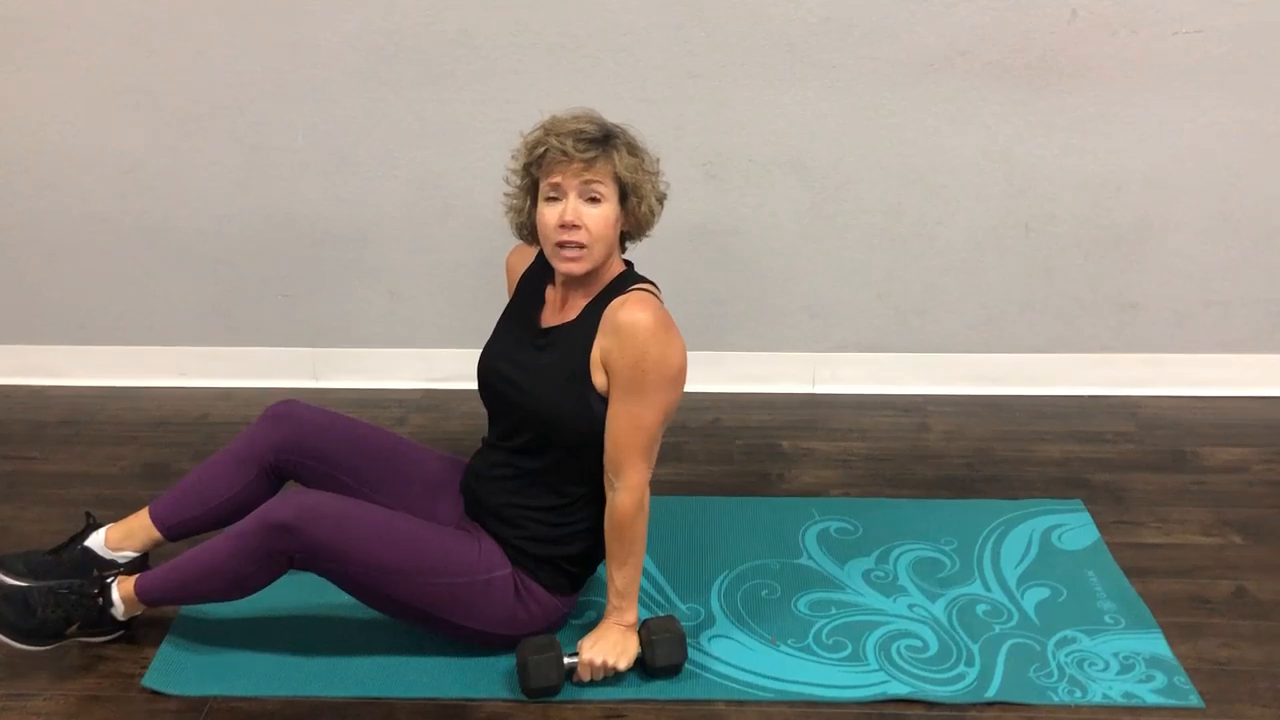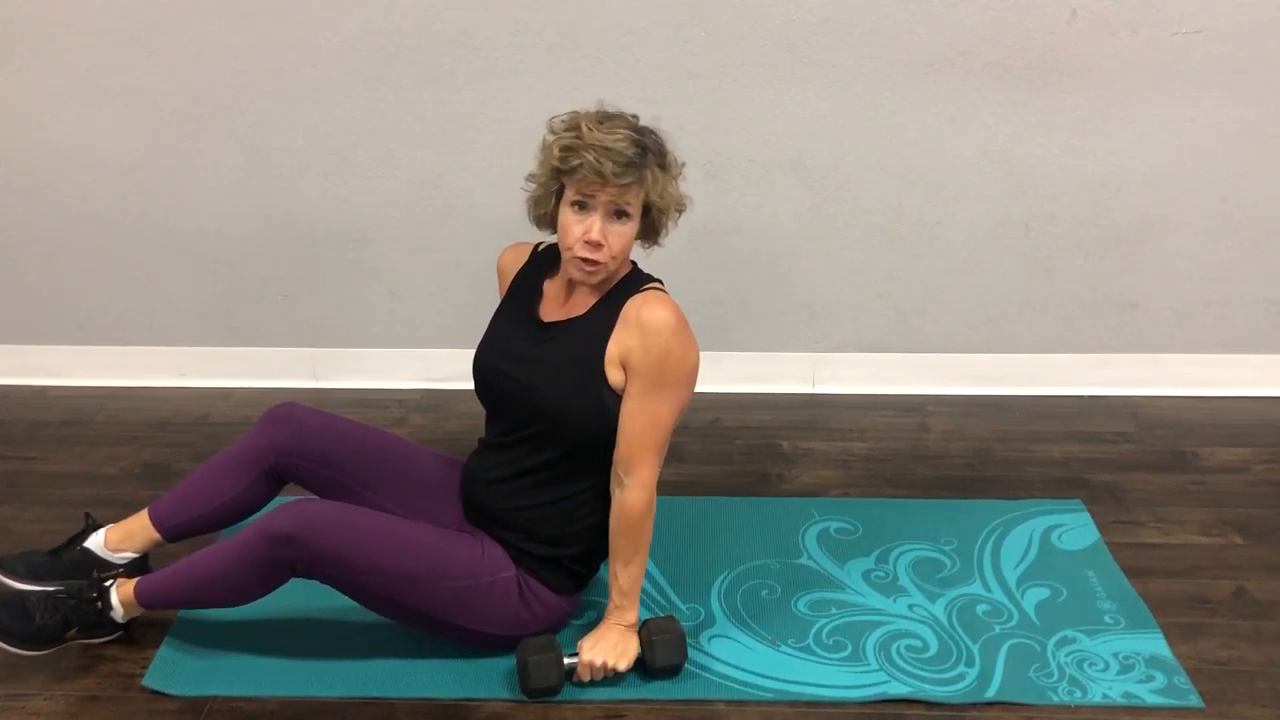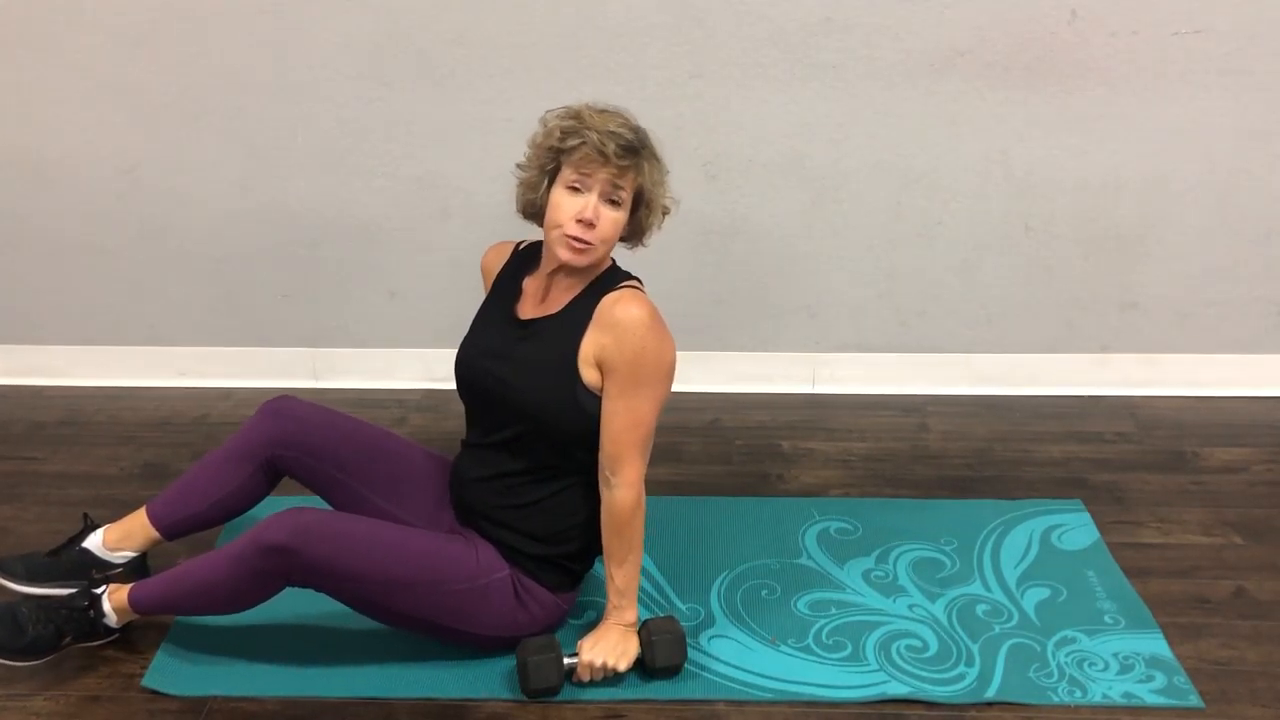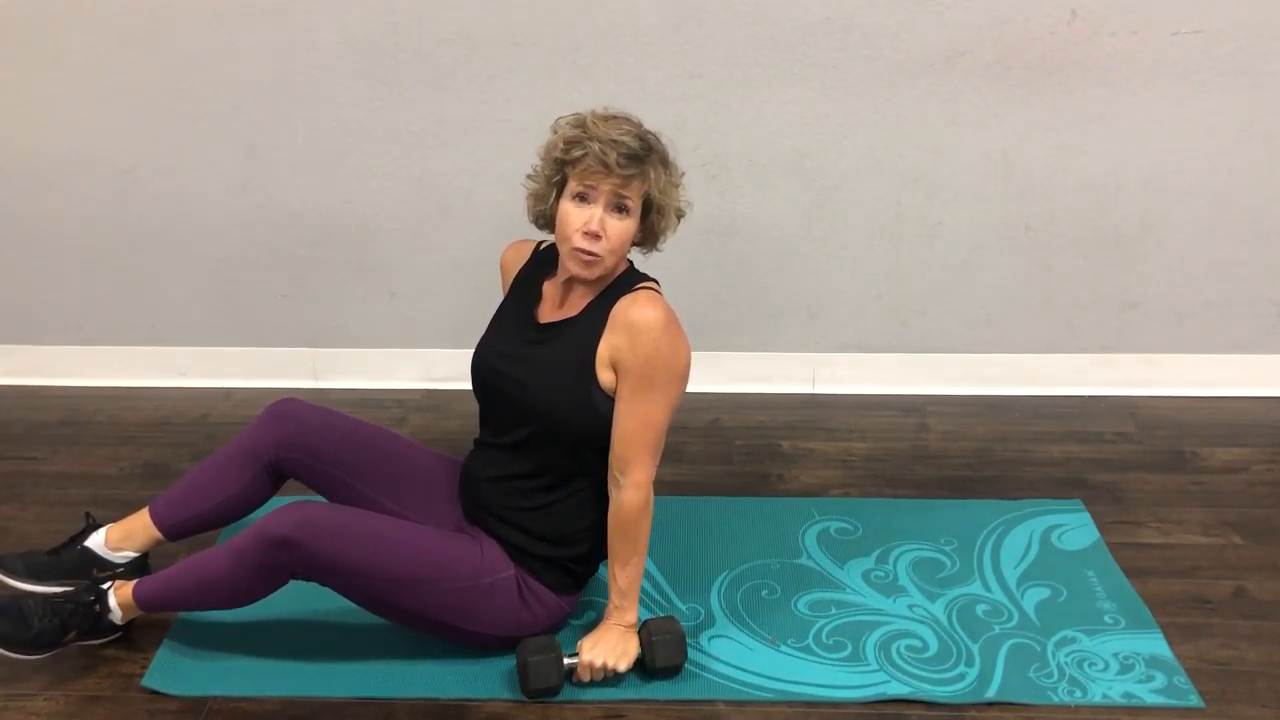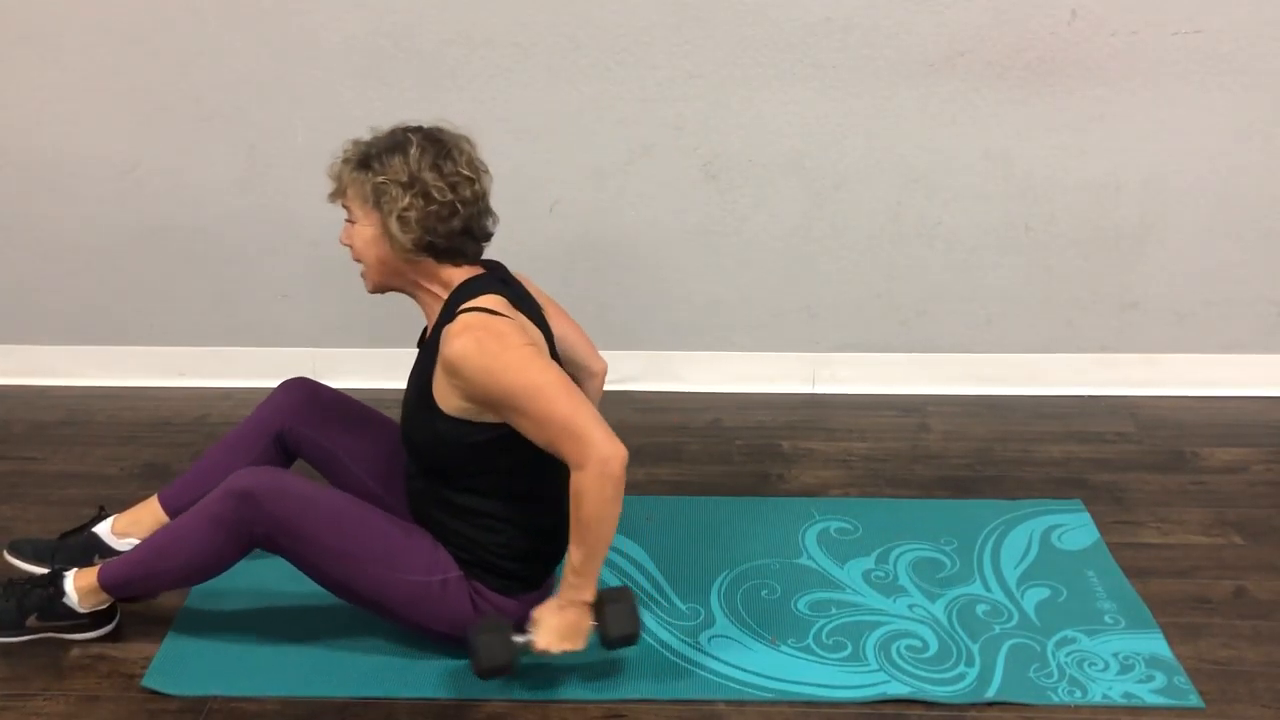
dt=1s
person 1, frame 1
left shoulder: (635, 323)
right shoulder: (528, 268)
left elbow: (628, 484)
left wrist: (621, 620)
left hip: (523, 579)
right hip: (475, 500)
left knee: (296, 522)
right knee: (286, 428)
left ankle: (115, 602)
right ankle: (109, 550)
person 1, frame 2
left shoulder: (651, 324)
right shoulder: (519, 266)
left elbow: (634, 482)
left wrist: (621, 619)
left hip: (527, 579)
right hip: (471, 500)
left knee: (299, 530)
right knee: (286, 431)
left ankle: (115, 603)
right ankle: (111, 551)
person 1, frame 3
left shoulder: (626, 320)
right shoulder: (503, 264)
left elbow: (622, 480)
left wrist: (621, 619)
left hip: (522, 579)
right hip: (462, 503)
left knee: (292, 539)
right knee: (283, 423)
left ankle: (108, 608)
right ankle: (109, 551)
person 1, frame 4
left shoulder: (642, 322)
right shoulder: (523, 263)
left elbow: (631, 483)
left wrist: (621, 620)
left hip: (524, 580)
right hip: (471, 501)
left knee: (297, 531)
right knee: (286, 427)
left ankle: (111, 605)
right ankle: (111, 550)
person 1, frame 5
left shoulder: (472, 337)
right shoulder: (489, 285)
left elbow: (604, 458)
right elbow: (590, 372)
left wrist: (574, 598)
right wrist: (527, 454)
left hip: (482, 590)
right hip: (452, 517)
left knee: (255, 496)
right knee: (296, 406)
left ankle: (82, 596)
right ankle: (119, 538)
